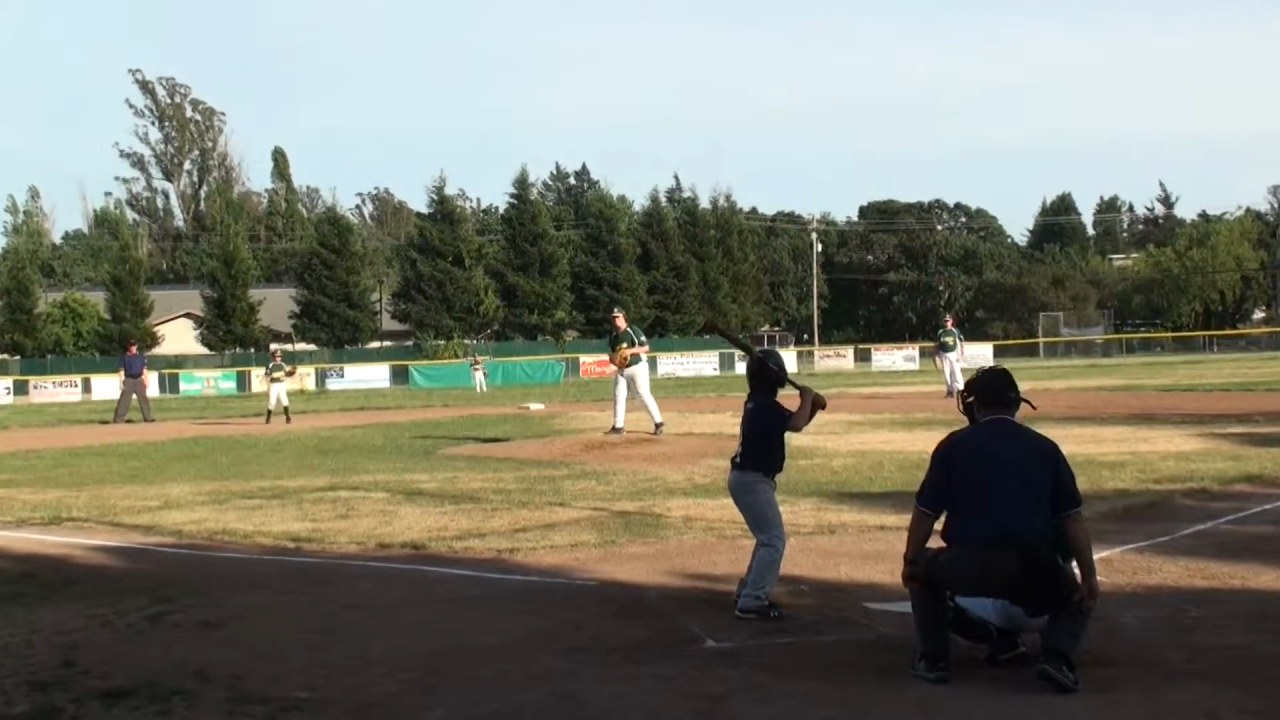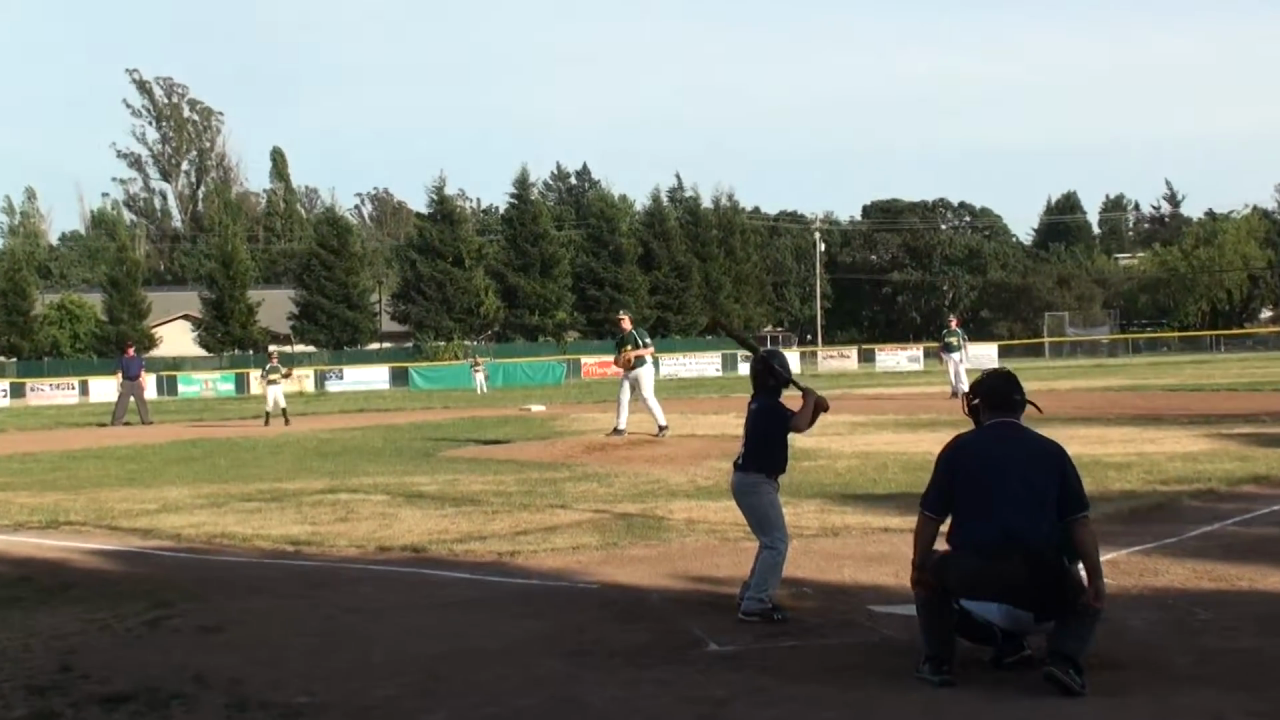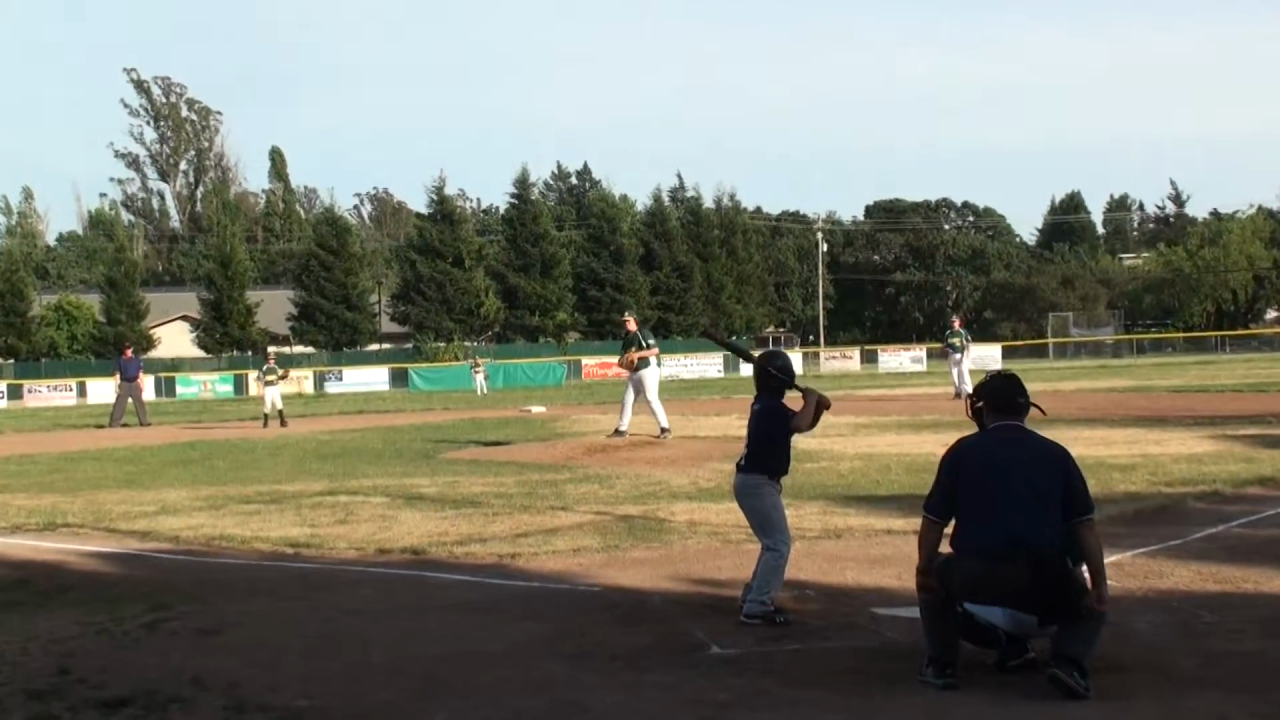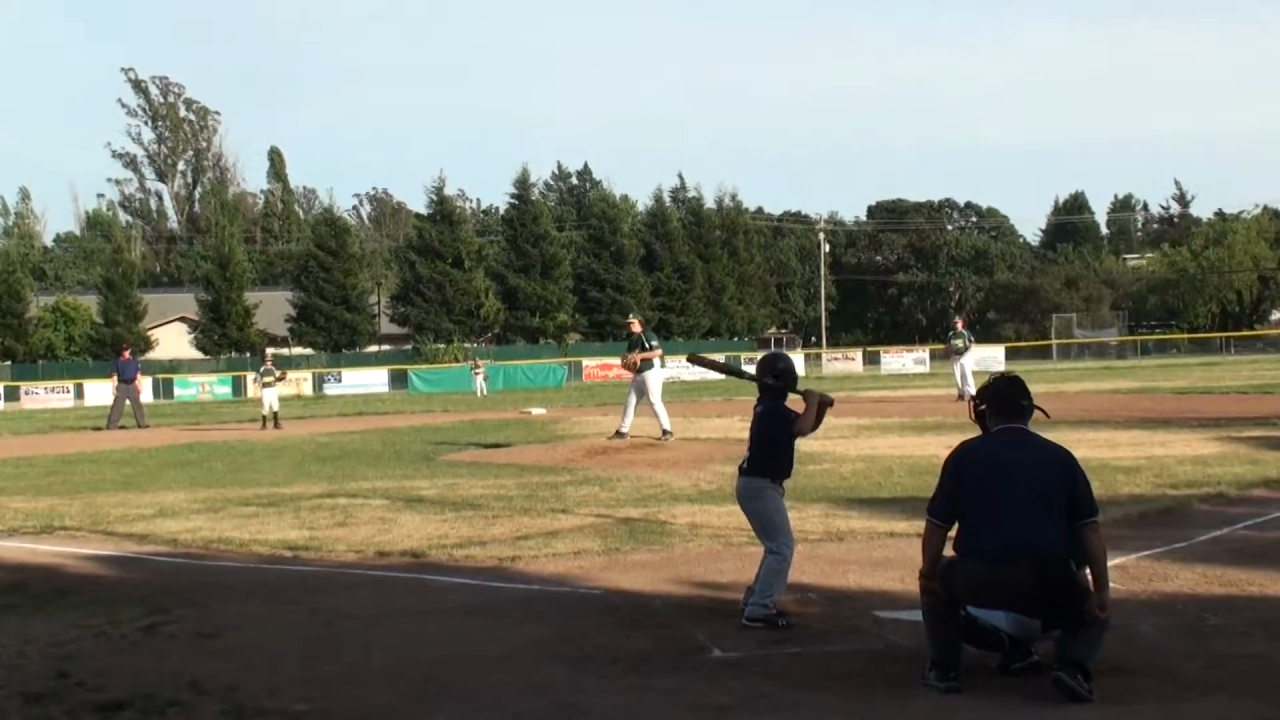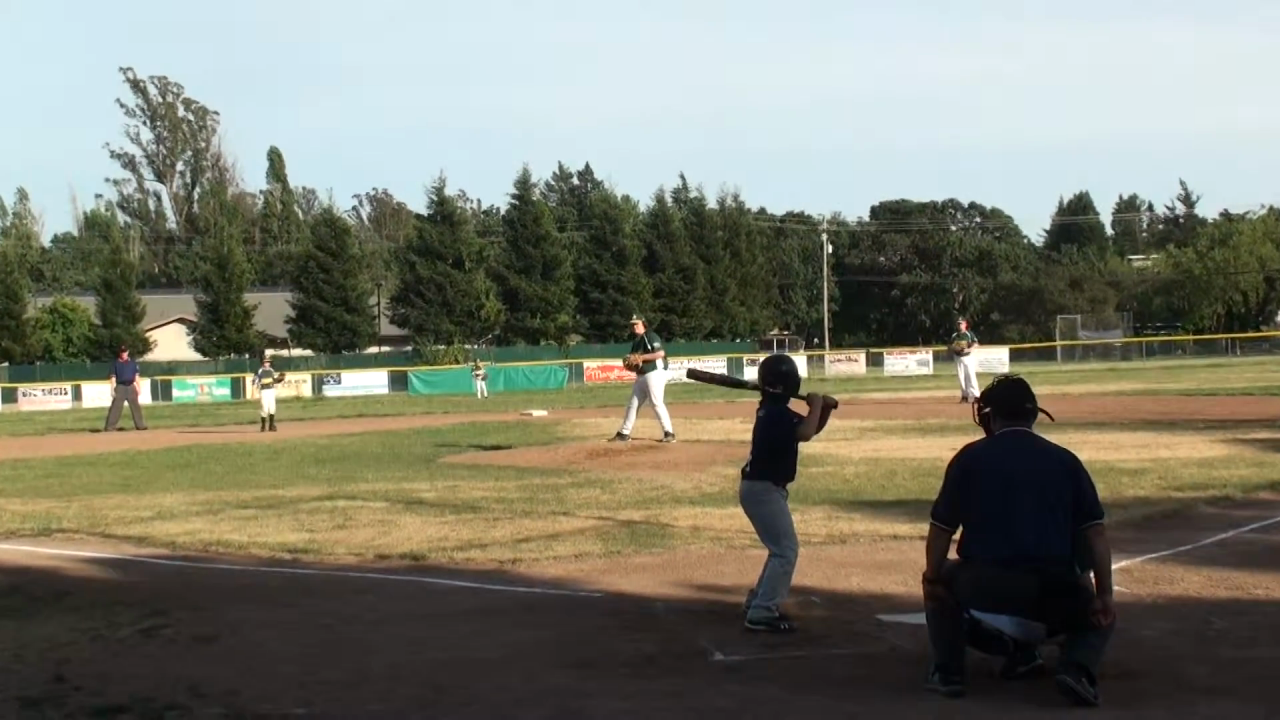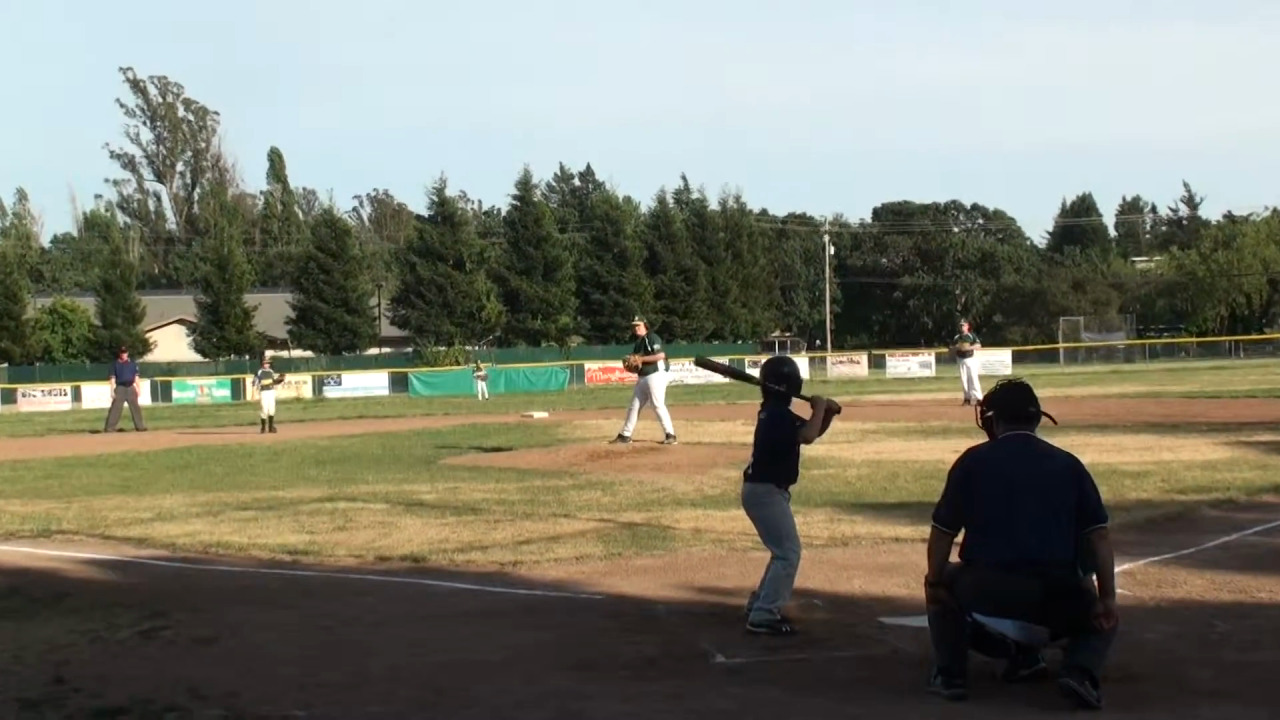
dt=0.1s
person 1, frame 1
left shoulder: (954, 445)
right shoulder: (1044, 447)
left elbow: (925, 513)
right elbow: (1072, 518)
left wrist: (911, 562)
right wrist: (1089, 577)
left hip: (967, 566)
right hip: (1030, 569)
left knee: (924, 572)
right knee: (1077, 599)
left ankle: (933, 659)
right ankle: (1057, 657)
person 1, frame 2
left shoulder: (959, 448)
right shoulder: (1050, 450)
left elbow: (930, 517)
right elbow: (1079, 522)
left wrist: (919, 568)
right wrist: (1095, 581)
left hip: (972, 572)
right hip: (1037, 574)
left knee: (930, 573)
right knee: (1084, 603)
left ankle: (938, 661)
right ankle: (1064, 659)
person 1, frame 3
left shoulder: (963, 451)
right shoulder: (1055, 453)
left elbow: (934, 521)
right elbow: (1084, 524)
left wrist: (924, 572)
right wrist: (1099, 584)
left hip: (976, 576)
right hip: (1041, 578)
left knee: (934, 576)
right knee: (1089, 606)
left ankle: (941, 664)
right ankle: (1069, 662)
person 1, frame 4
left shoulder: (966, 454)
right shoulder: (1059, 456)
left elbow: (937, 525)
right elbow: (1089, 527)
left wrist: (928, 576)
right wrist: (1100, 590)
left hip: (980, 580)
right hip: (1046, 582)
left knee: (938, 578)
right knee: (1092, 612)
left ankle: (944, 668)
right ankle: (1072, 665)
person 1, frame 5
left shoulder: (970, 457)
right shoulder: (1064, 459)
left elbow: (941, 529)
right elbow: (1094, 530)
left wrist: (932, 580)
right wrist: (1104, 593)
left hip: (984, 584)
right hip: (1051, 587)
left knee: (942, 581)
right knee: (1098, 615)
left ankle: (947, 671)
right ankle: (1077, 669)
person 1, frame 6
left shoulder: (972, 461)
right shoulder: (1067, 463)
left elbow: (942, 532)
right elbow: (1098, 535)
left wrist: (934, 584)
right wrist: (1106, 598)
left hip: (987, 588)
right hip: (1054, 591)
left knee: (943, 584)
right knee: (1101, 619)
left ankle: (950, 674)
right ankle: (1080, 672)
person 2, frame 1
left shoulder: (758, 403)
right shoulder: (765, 406)
left elbow: (796, 420)
right elbow: (796, 424)
left wrist: (812, 404)
right wrist: (807, 398)
left hip: (749, 477)
right hip: (752, 480)
left knee: (768, 537)
right knee: (773, 540)
left ankle: (748, 593)
right ankle: (752, 602)
person 2, frame 2
left shoulder: (763, 404)
right shoulder: (768, 406)
left elbow: (802, 424)
right elbow: (798, 424)
left wrist: (816, 407)
right wrist: (809, 399)
left hip: (753, 479)
right hip: (755, 481)
left knee: (771, 540)
right knee: (776, 542)
left ankle: (751, 595)
right ankle: (755, 605)
person 2, frame 3
left shoulder: (767, 405)
right shoulder: (771, 407)
left elbow: (805, 425)
right elbow: (799, 424)
left wrist: (818, 406)
right wrist: (810, 399)
left hip: (755, 480)
right hip: (757, 483)
left knee: (773, 542)
right knee: (778, 544)
left ankle: (753, 598)
right ankle: (757, 608)
person 2, frame 4
left shoulder: (771, 407)
right shoulder: (773, 409)
left elbow: (808, 426)
right elbow: (802, 429)
left wrist: (821, 406)
right wrist: (811, 401)
left hip: (758, 483)
right hip: (759, 485)
left knee: (776, 545)
right knee: (782, 547)
left ankle: (755, 601)
right ankle: (759, 611)
person 2, frame 5
left shoulder: (774, 411)
right shoulder: (776, 413)
left elbow: (811, 429)
right elbow: (805, 433)
left wrist: (824, 409)
right wrist: (815, 405)
left hip: (762, 487)
right hip: (763, 489)
left knee: (781, 548)
right knee: (786, 550)
left ankle: (758, 604)
right ankle: (762, 614)
person 2, frame 6
left shoulder: (775, 413)
right shoulder: (777, 415)
left elbow: (812, 432)
right elbow: (807, 436)
left wrist: (827, 412)
right wrist: (819, 408)
left hip: (764, 489)
right hip: (765, 492)
left knee: (783, 551)
right knee: (788, 553)
left ankle: (760, 606)
right ankle: (763, 616)
